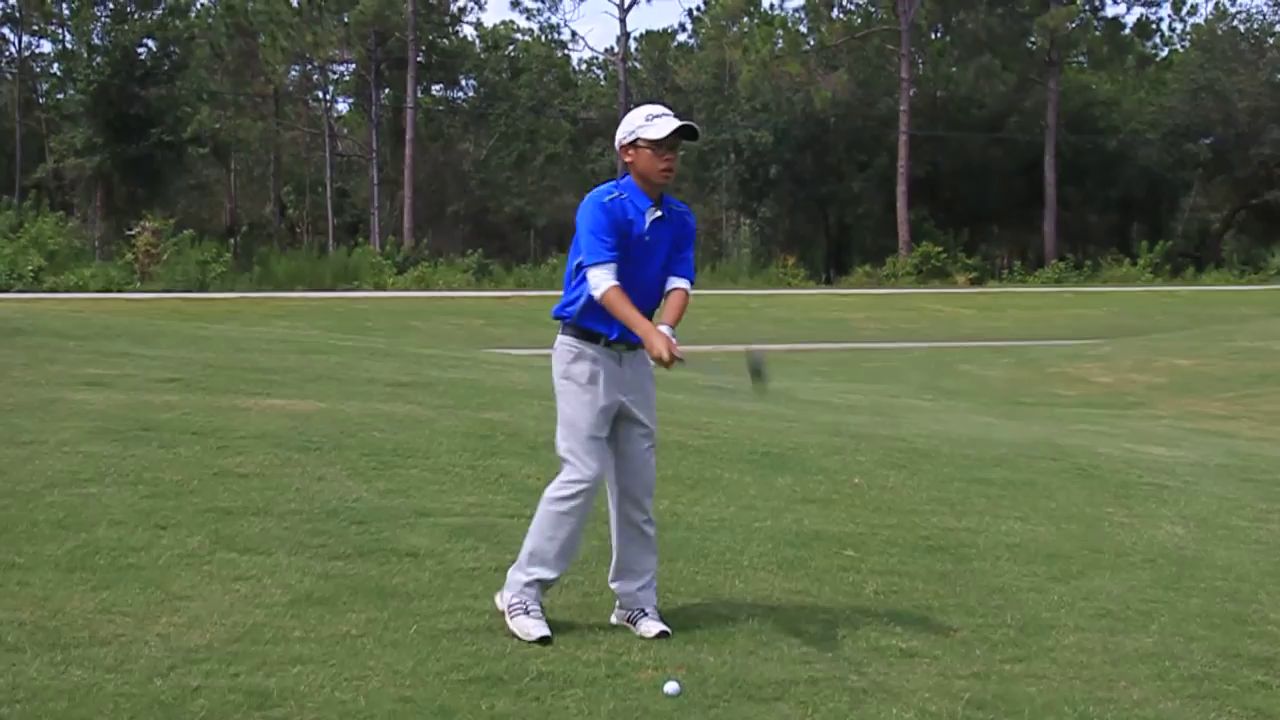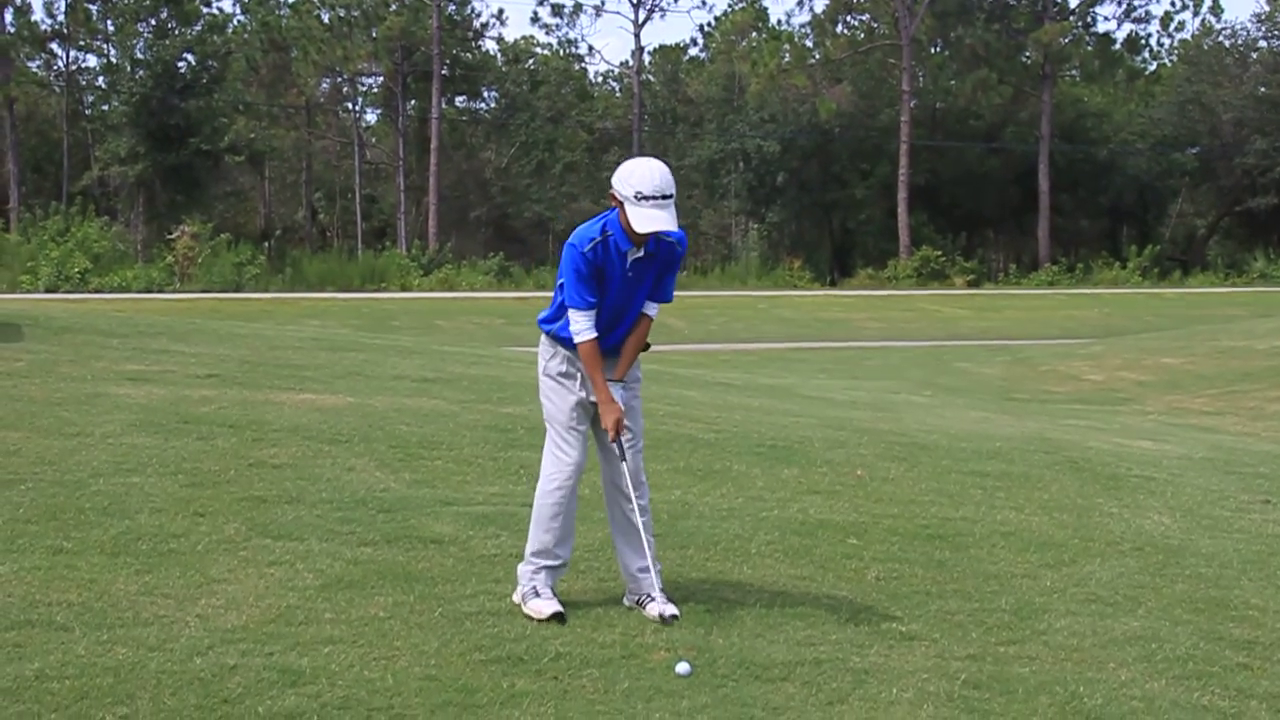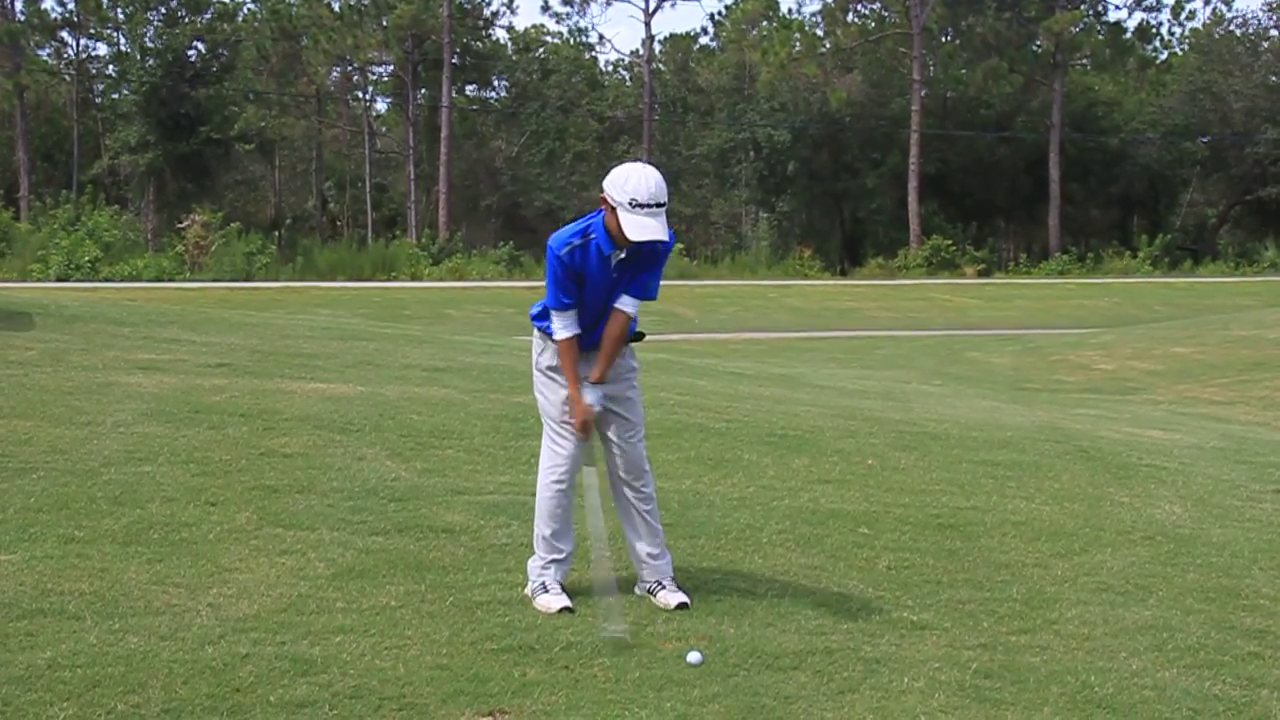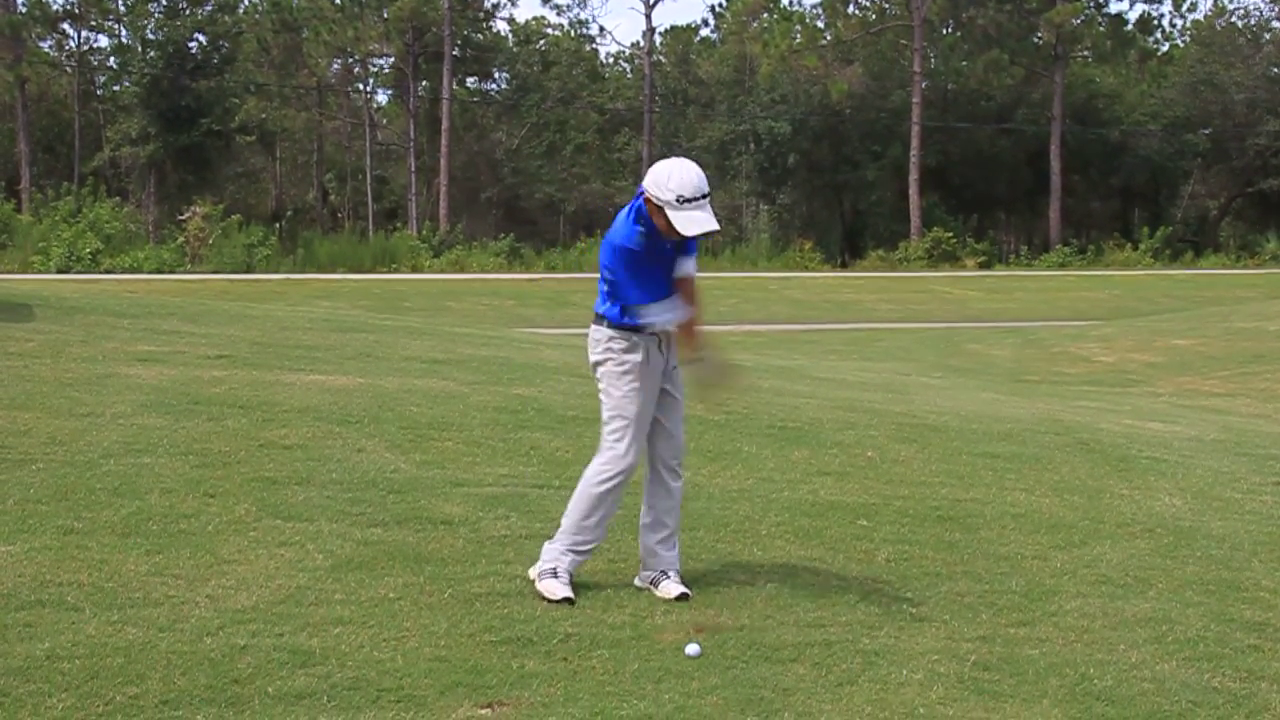
dt=1s
person 1, frame 1
left shoulder: (680, 219)
right shoulder: (602, 206)
left elbow: (679, 284)
right elbow: (601, 284)
left wrist: (665, 331)
right wrist: (647, 331)
left hip: (635, 360)
right hip: (583, 354)
left knee: (638, 481)
right knee: (581, 475)
left ankle: (635, 600)
right ankle: (522, 592)
person 1, frame 2
left shoulder: (671, 245)
right shoulder: (584, 245)
left elbow: (647, 313)
right elbow: (581, 328)
left wrist: (618, 383)
right wrist: (603, 400)
left hip: (620, 361)
right hip: (567, 359)
left knee: (630, 472)
right knee: (564, 466)
left ankle: (643, 583)
right ankle: (536, 580)
person 1, frame 3
left shoulder: (656, 245)
right shoulder: (567, 246)
left elbow: (622, 314)
right elbow: (562, 326)
left wrist: (596, 385)
right wrist: (573, 396)
left hip: (615, 356)
right hip: (561, 354)
left knee: (631, 464)
right knee: (560, 463)
left ankle: (655, 574)
right ankle: (544, 575)
person 1, frame 4
left shoulder: (678, 214)
right shoulder: (626, 242)
left elbow: (685, 275)
right elbow: (658, 315)
left wrist: (691, 332)
left hip: (660, 344)
right hip: (625, 347)
left knee: (668, 457)
right knee: (619, 458)
left ankle: (658, 565)
right ankle: (555, 562)
